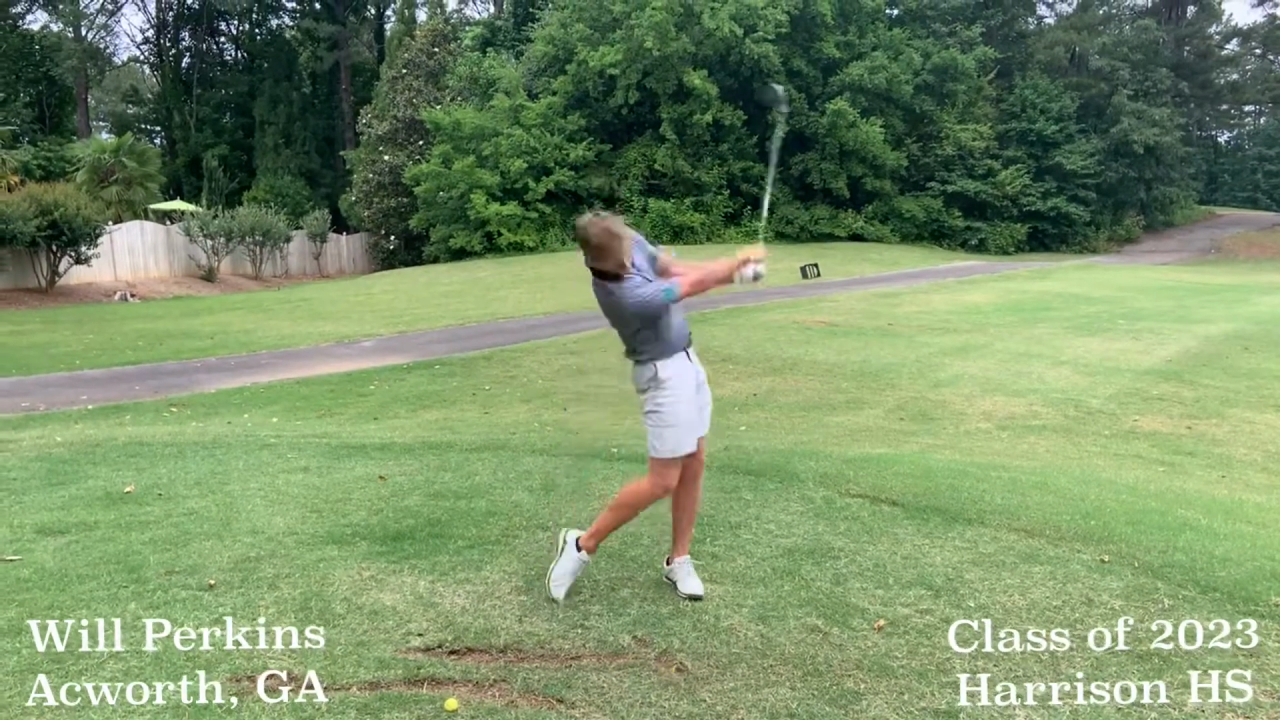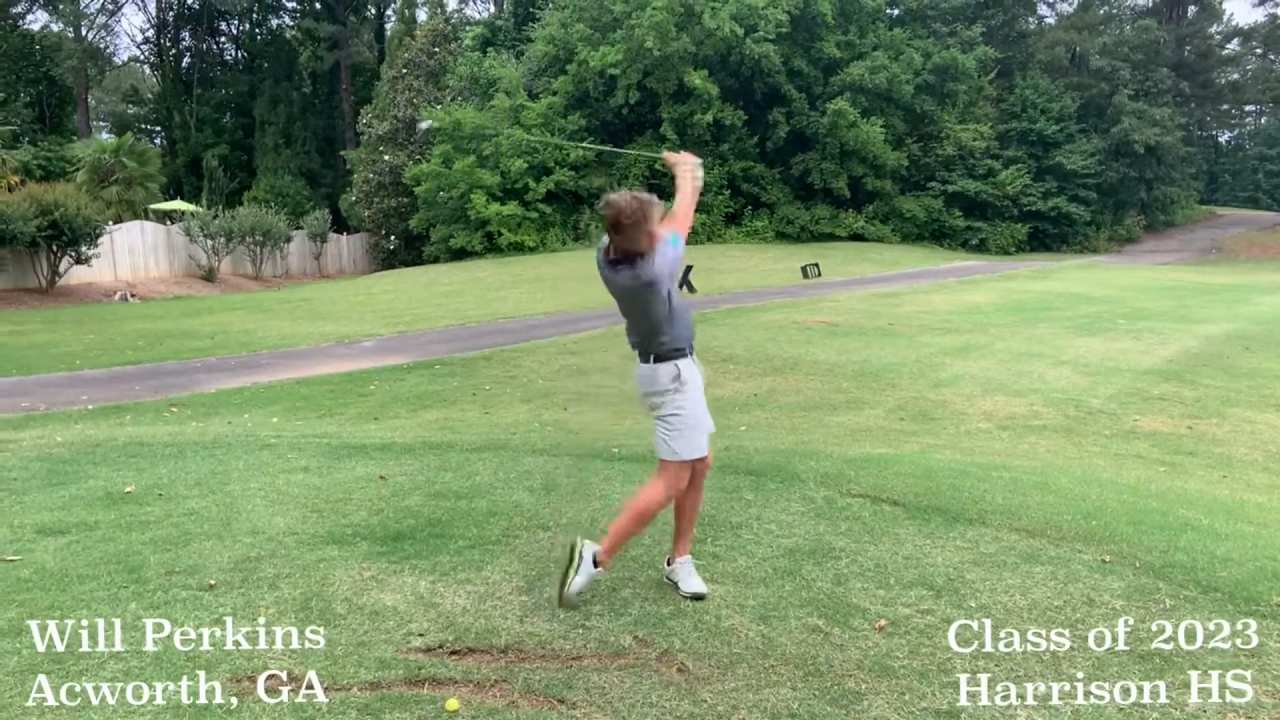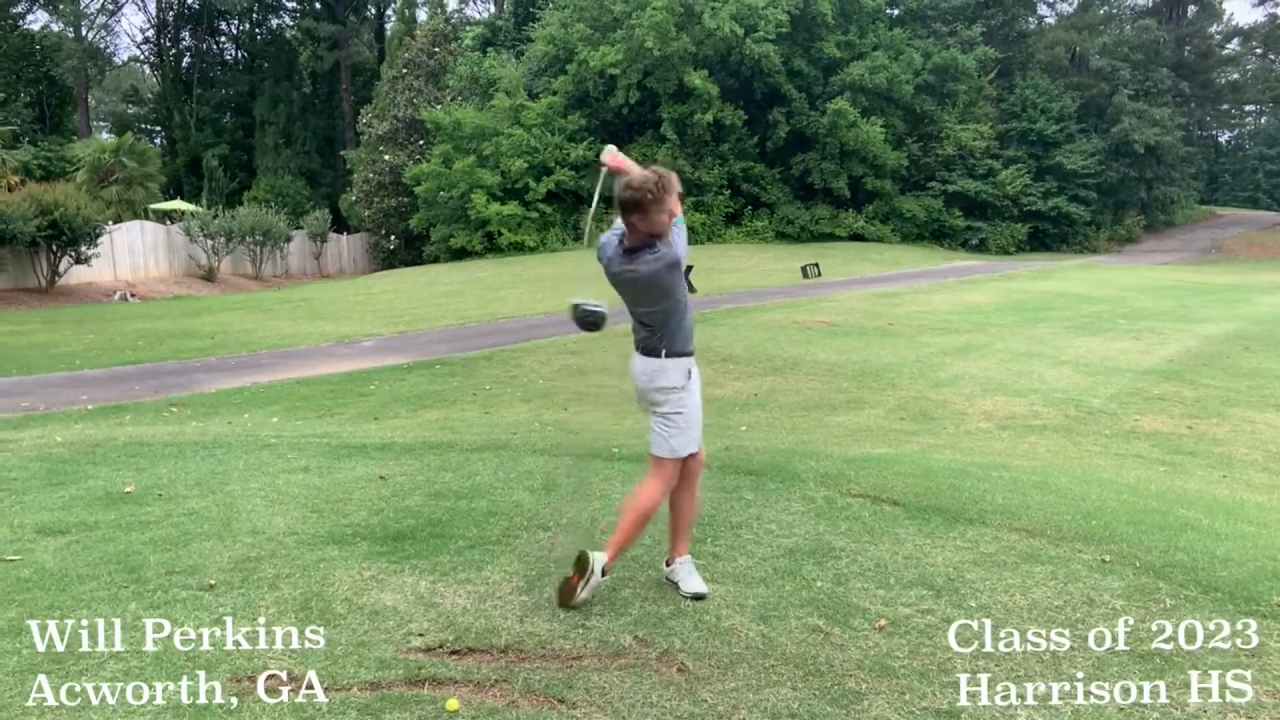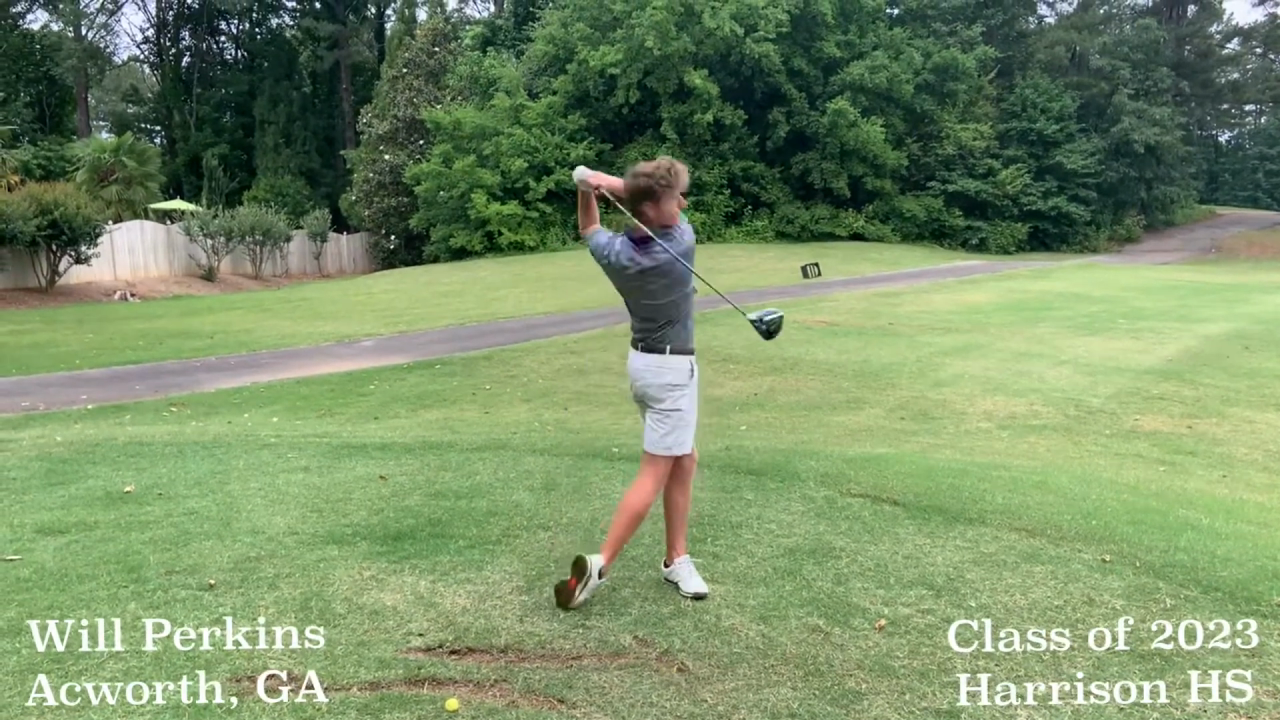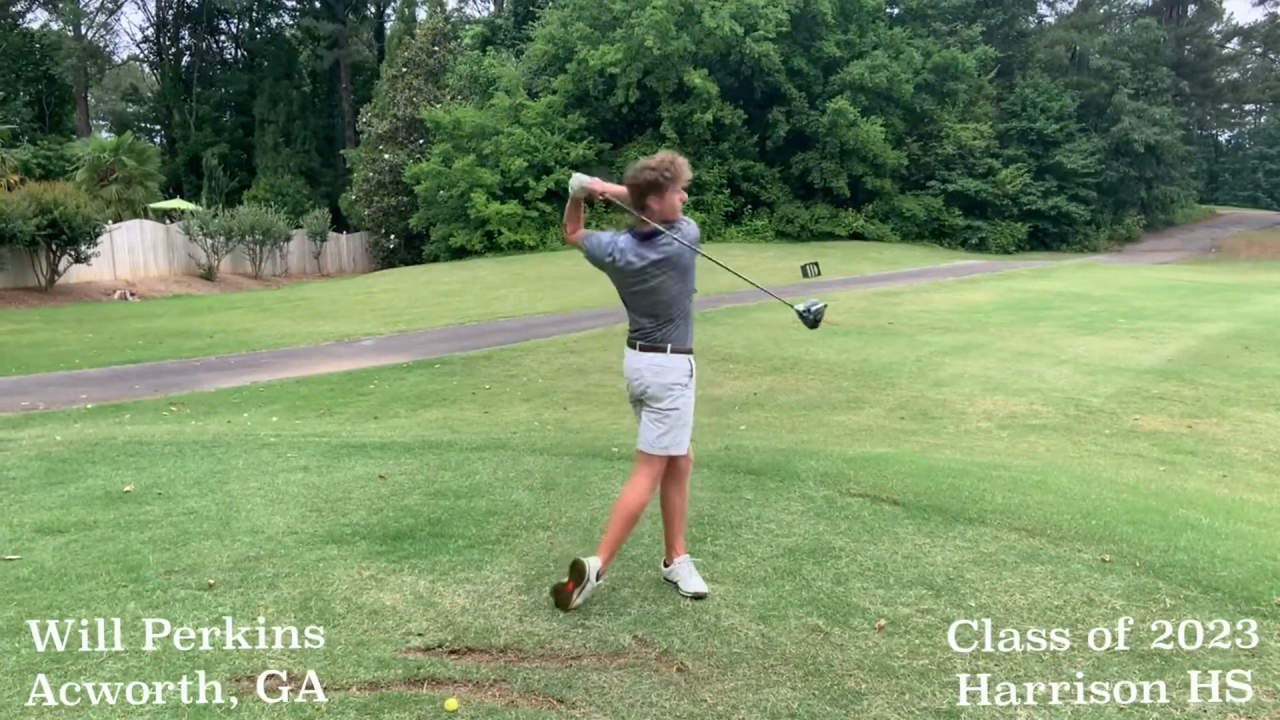
dt=0.1s
person 1, frame 1
left shoulder: (623, 243)
right shoulder: (619, 293)
left elbow: (665, 265)
right elbow: (685, 286)
left wrist: (730, 267)
right wrist: (739, 262)
left hip: (683, 362)
right hip: (661, 375)
left knee: (695, 463)
right knee: (663, 480)
left ankle: (679, 559)
right ankle: (582, 544)
person 1, frame 2
left shoulder: (611, 252)
right shoulder: (645, 273)
left elbow: (664, 230)
right elbow: (681, 224)
left wrist: (683, 172)
right wrist: (687, 175)
left hip: (677, 364)
right hip: (670, 373)
left knee: (699, 464)
right knee: (673, 480)
left ankle: (679, 559)
right ankle: (597, 557)
person 1, frame 3
left shoulder: (611, 248)
right shoulder: (665, 256)
left elbow: (635, 210)
right elbow: (668, 216)
left wrist: (622, 170)
right wrist: (624, 164)
left hip: (652, 362)
right hip: (671, 370)
left knee: (692, 461)
right knee: (664, 475)
left ankle: (679, 557)
right ankle: (601, 562)
person 1, frame 4
left shoulder: (610, 250)
right shoulder: (678, 242)
left elbow: (588, 226)
right elbow: (654, 202)
left wrist: (586, 186)
right wrist: (608, 182)
left hip: (646, 361)
right hip: (671, 368)
left knee: (683, 462)
right knee: (655, 473)
left ankle: (677, 559)
right ankle: (599, 565)
person 1, frame 5
left shoulder: (613, 250)
right shoulder: (685, 237)
left elbow: (572, 233)
right elbow: (655, 207)
left wrist: (579, 193)
right wrist: (611, 189)
left hip: (638, 360)
right hip: (670, 366)
left knee: (679, 462)
right knee: (649, 472)
left ankle: (676, 558)
right ankle: (595, 566)
